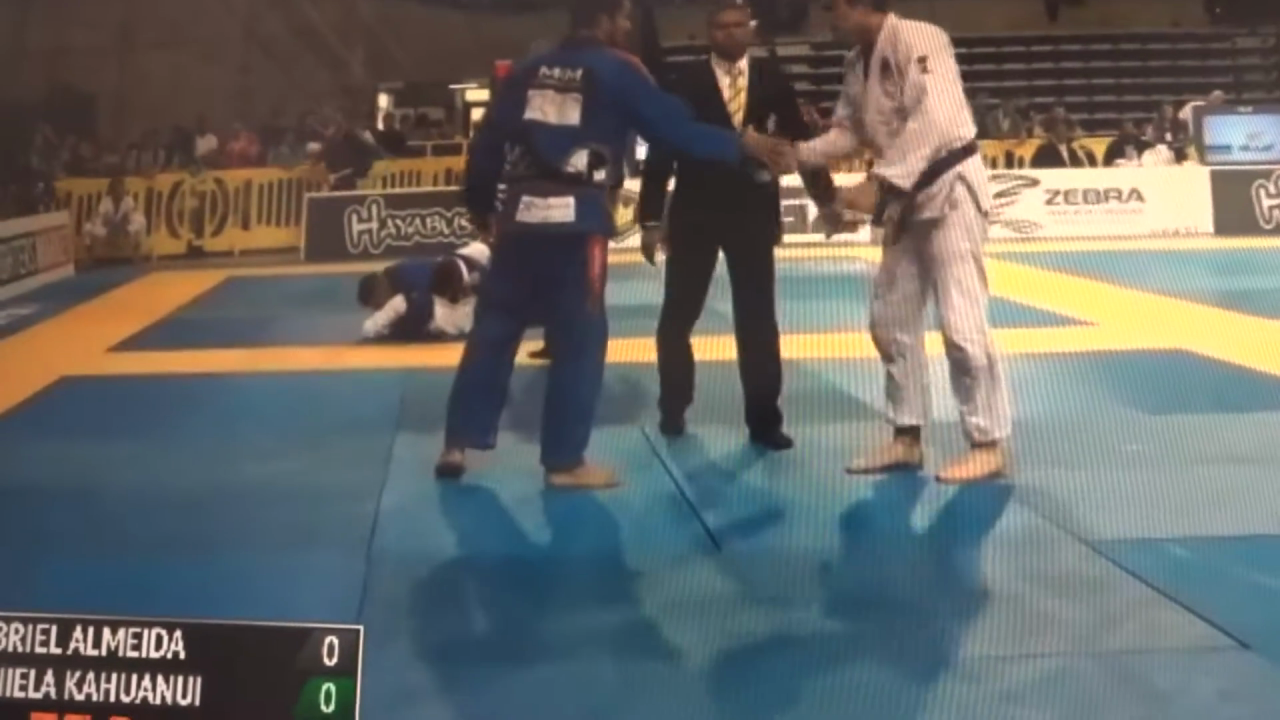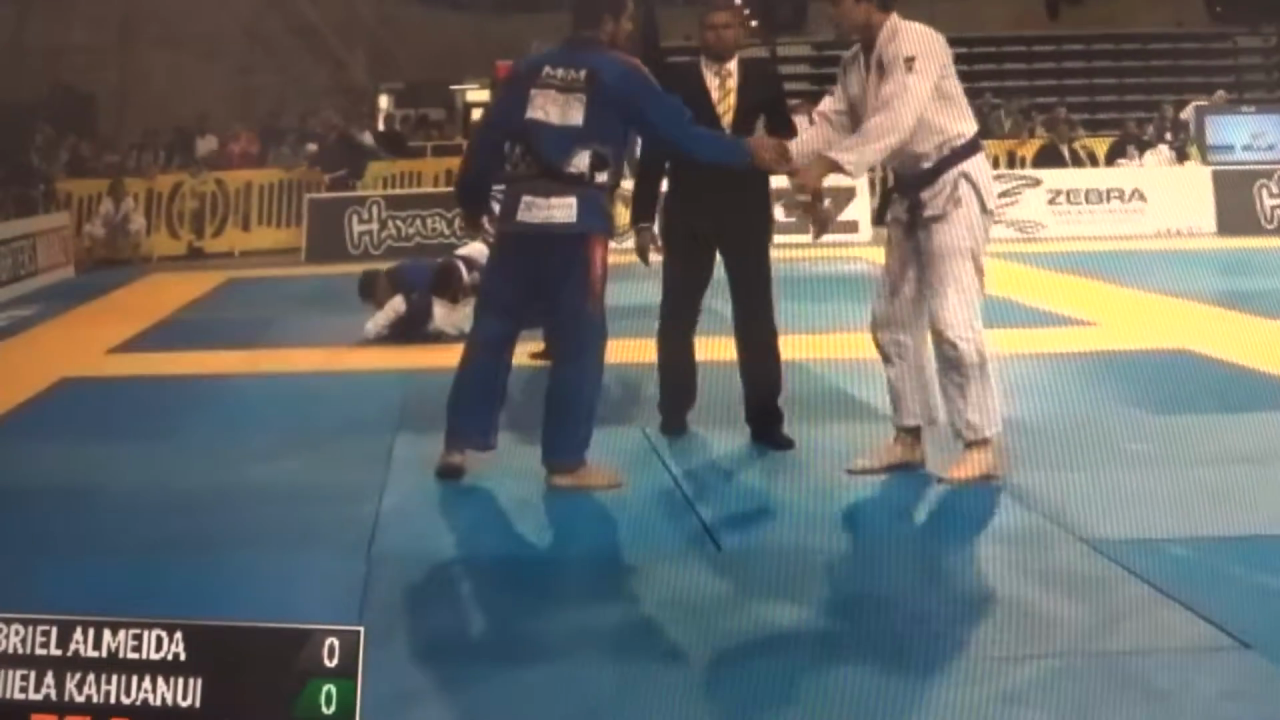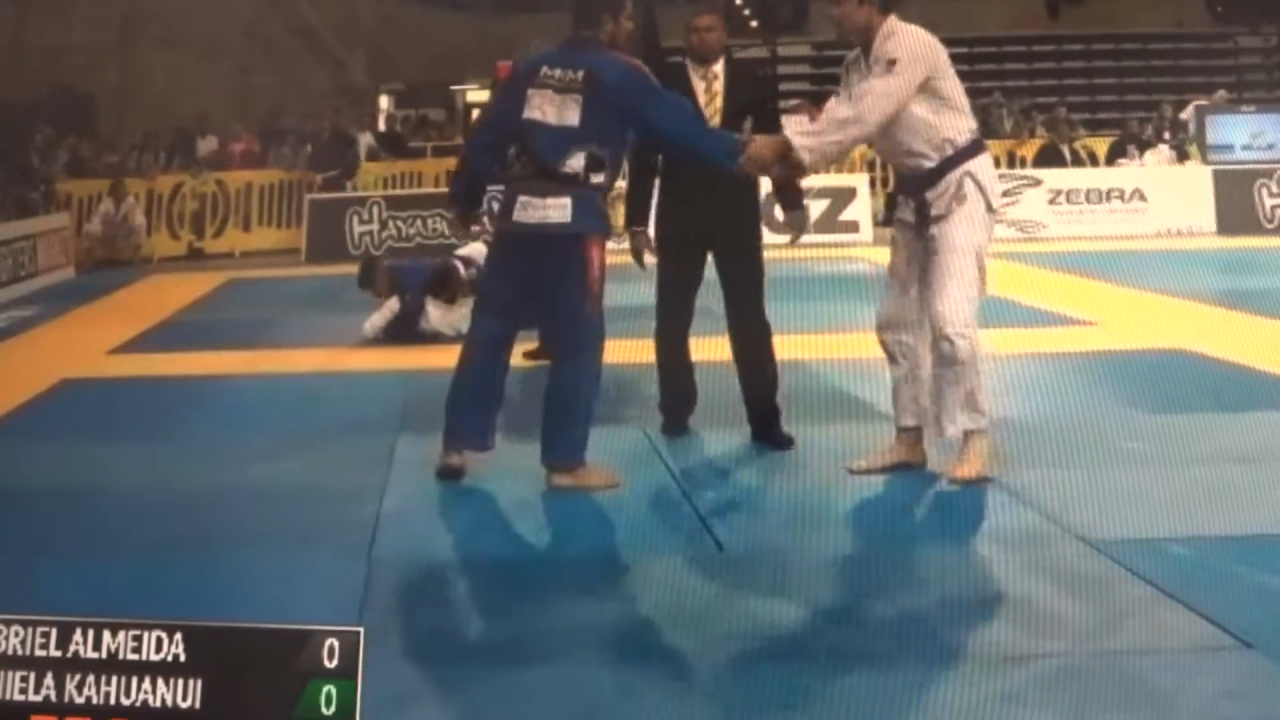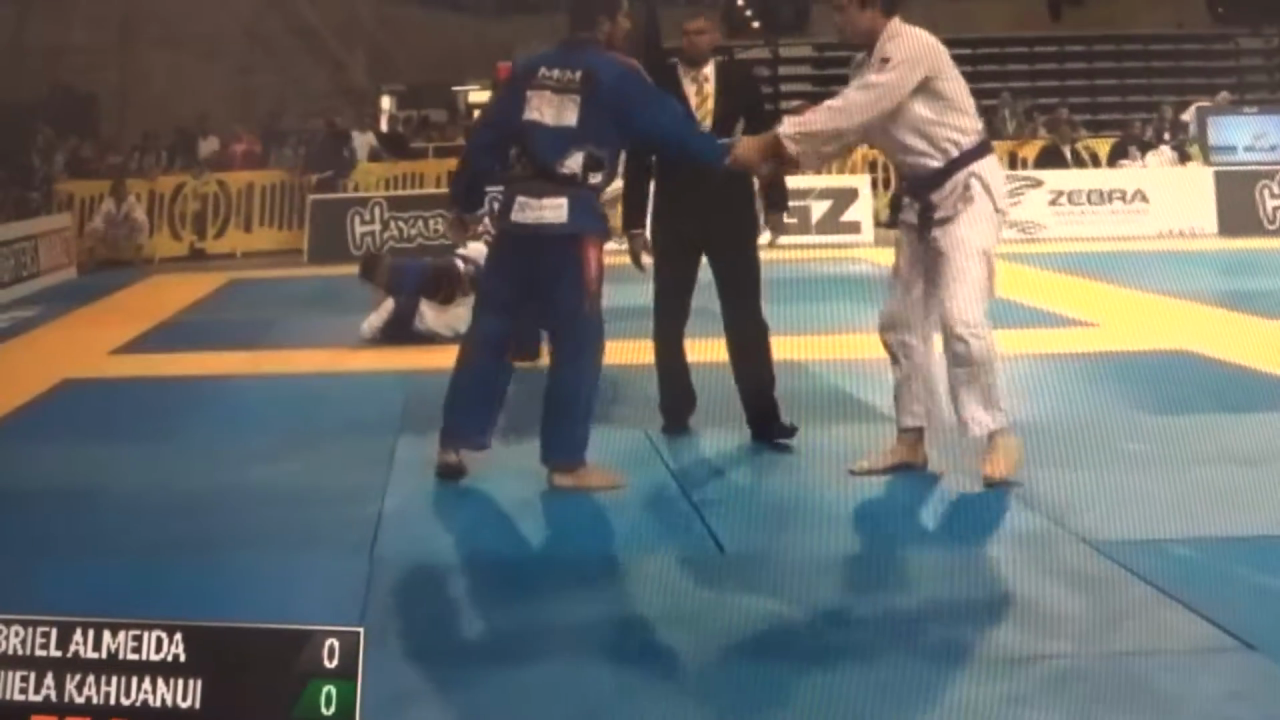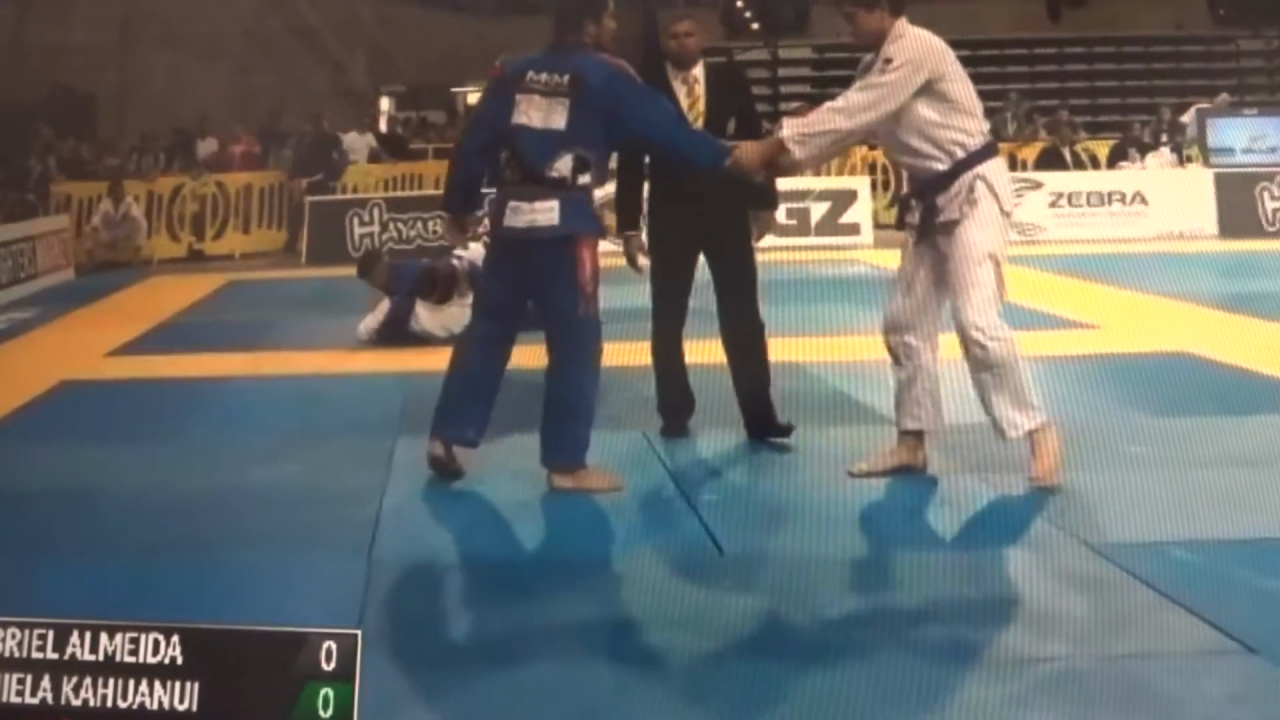
dt=0.1s
person 1, frame 1
left shoulder: (530, 70)
right shoulder: (617, 71)
left elbow: (488, 139)
right elbow: (675, 128)
left wrist: (480, 201)
right wrist: (740, 144)
left hip: (521, 215)
right hip: (576, 220)
left knee: (493, 330)
right knee: (579, 341)
left ankle: (457, 443)
right ankle: (564, 461)
person 1, frame 2
left shoulder: (532, 69)
right shoulder: (621, 73)
left elbow: (487, 138)
right elbow: (679, 131)
left wrist: (472, 200)
right wrist: (745, 150)
left hip: (521, 216)
right hip: (576, 221)
left knee: (492, 331)
right knee: (579, 342)
left ankle: (458, 444)
right ankle: (566, 462)
person 1, frame 3
left shoulder: (531, 68)
right shoulder: (620, 74)
left elbow: (485, 137)
right elbow: (679, 127)
left wrist: (466, 199)
right wrist: (737, 150)
left hip: (518, 215)
right hip: (574, 221)
left knee: (489, 332)
right knee: (577, 342)
left ankle: (456, 445)
right ankle: (565, 461)
person 1, frame 4
left shoulder: (530, 69)
right shoulder: (617, 74)
left elbow: (485, 138)
right elbow: (670, 129)
left wrist: (466, 200)
right wrist: (723, 155)
left hip: (517, 216)
right hip: (571, 221)
left knee: (489, 332)
right knee: (577, 343)
left ankle: (454, 443)
right ankle: (566, 462)
person 1, frame 5
left shoulder: (515, 73)
right shoulder: (606, 75)
left elbow: (474, 144)
right elbow: (662, 126)
left wrist: (460, 205)
right wrist: (721, 155)
left hip: (511, 219)
right hip: (565, 224)
left knee: (488, 332)
right knee: (576, 344)
left ankle: (447, 437)
right ankle: (567, 463)
person 2, frame 1
right shoulder: (859, 62)
left elbow: (933, 121)
right elbow: (850, 130)
left wrist: (876, 181)
right wrist: (795, 155)
left hip: (952, 189)
right hip: (908, 196)
left knee: (962, 322)
right knee: (892, 318)
left ankle: (989, 443)
right ankle: (908, 437)
person 2, frame 2
left shoulder: (916, 41)
right shoulder: (856, 61)
left elbow: (895, 119)
right elbow: (830, 124)
left wrist: (828, 165)
right wrist: (782, 157)
left hip: (954, 188)
right hip: (912, 194)
left knee: (952, 319)
right knee: (894, 319)
left ankle: (980, 442)
right ankle: (909, 436)
person 2, frame 3
left shoulder: (911, 45)
right shoulder: (860, 61)
left elbow: (863, 117)
right elbow: (839, 120)
left wrist: (784, 145)
right wrist: (779, 152)
left hip: (961, 187)
right hip: (920, 195)
left knee: (950, 317)
right knee: (899, 319)
left ankle: (973, 434)
right ankle: (911, 438)
person 2, frame 4
left shoulder: (912, 47)
right shoulder: (872, 62)
left elbow: (851, 113)
right elbow: (846, 122)
left wrist: (771, 142)
right wrist: (772, 151)
left hip: (967, 189)
right hip: (925, 197)
left knee: (961, 318)
right knee: (902, 319)
left ankle: (996, 433)
right ankle: (911, 438)
person 2, frame 5
left shoulder: (916, 48)
right shoulder: (881, 60)
left elbow: (852, 114)
right elbow: (845, 122)
left wrist: (773, 145)
right wrist: (770, 153)
left hip: (973, 192)
right hip: (932, 198)
left knee: (976, 322)
right knee: (906, 321)
left ankle: (1038, 430)
right ankle: (911, 442)
person 3, frame 1
left shoulder: (773, 79)
right shoulder: (685, 81)
left elbow: (799, 138)
right elbow: (660, 152)
left wrist: (826, 196)
right wrist: (650, 219)
left hip: (752, 212)
right hip: (692, 213)
left knee: (756, 318)
right knee: (677, 316)
left ankle: (763, 420)
right ankle: (673, 408)
person 3, frame 2
left shoulder: (764, 79)
right shoulder: (675, 81)
left elbow: (787, 140)
right elbow: (653, 153)
right wrist: (643, 220)
left hip: (745, 212)
right hip: (687, 214)
left knee: (756, 318)
right knee: (678, 318)
left ankle: (765, 419)
right ankle: (675, 408)
person 3, frame 3
left shoulder: (752, 80)
right shoulder: (664, 84)
left elbow: (775, 141)
right elbow: (644, 157)
left wrist: (793, 201)
right wrist: (637, 222)
left hip: (737, 213)
right hip: (680, 216)
left knee: (749, 316)
right knee: (673, 318)
left ankle: (764, 419)
right ankle: (676, 410)
person 3, frame 4
left shoulder: (741, 81)
right shoulder: (656, 87)
right elbow: (638, 159)
left wrist: (776, 203)
right wrist: (634, 225)
left hip: (732, 214)
right hip: (674, 218)
left knee: (745, 316)
right knee: (669, 319)
left ankle: (763, 416)
right ankle: (676, 410)
person 3, frame 5
left shoulder: (731, 82)
right shoulder: (647, 93)
left elbow: (754, 142)
right elbow: (630, 164)
left wrist: (764, 201)
right wrist: (629, 228)
left hip: (727, 213)
right hip: (670, 218)
left knee: (742, 315)
right knee: (667, 320)
left ankle: (759, 415)
right ankle: (676, 412)
